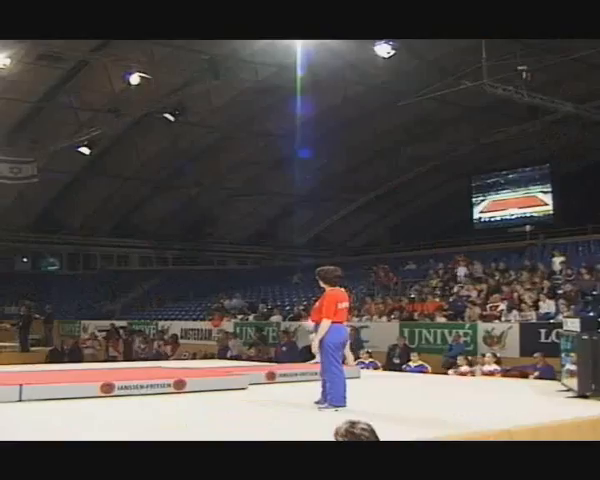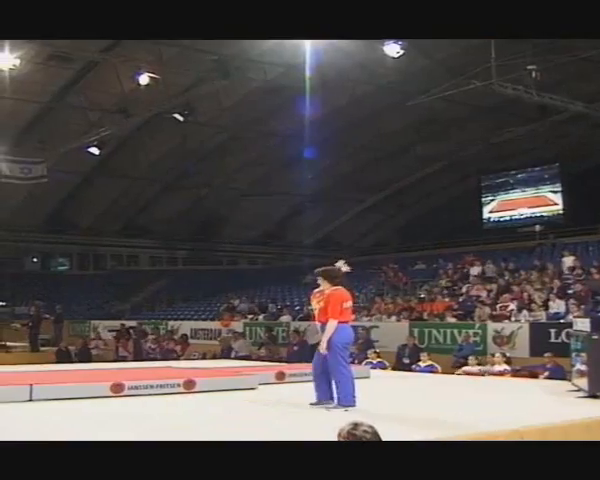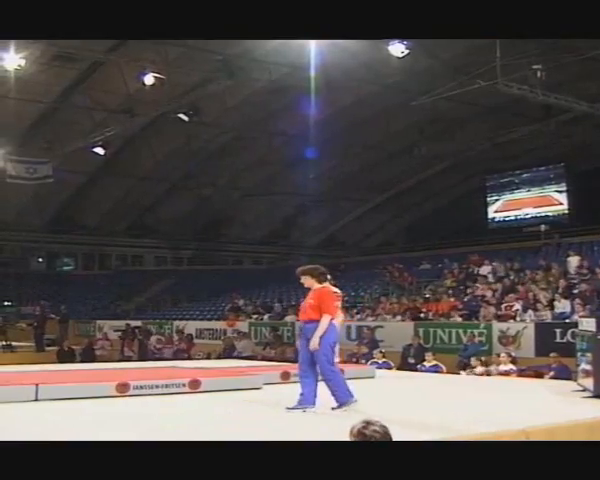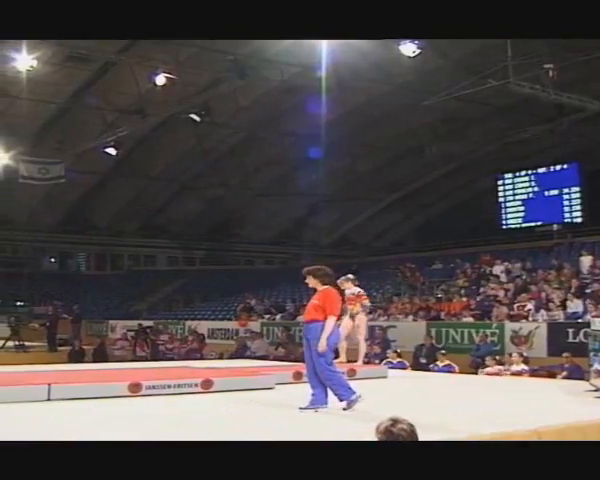
dt=0.7s
person 1, frame 1
left shoulder: (330, 295)
right shoulder: (342, 293)
left elbow: (327, 320)
left wrist: (316, 339)
left hip: (331, 333)
right hip: (340, 331)
left knee: (332, 368)
right knee: (330, 368)
left ankle: (336, 401)
right ankle: (327, 398)
person 1, frame 2
left shoulder: (335, 295)
right shoulder: (341, 292)
left elbow: (333, 320)
left wrist: (324, 340)
left hip: (337, 334)
right hip: (340, 333)
left knee: (339, 368)
right knee: (320, 365)
left ankle: (346, 402)
right ankle: (325, 398)
person 1, frame 3
left shoulder: (325, 292)
right shoulder: (312, 293)
left elbow: (327, 316)
left wrist: (316, 336)
right wrist: (301, 337)
left hip: (322, 332)
right hip: (307, 332)
left knee: (326, 368)
right knee: (305, 368)
left ankle: (345, 398)
right ankle: (307, 401)
person 1, frame 4
left shoulder: (330, 293)
right shoulder: (318, 294)
left elbow: (331, 317)
left wrist: (324, 338)
left hip: (323, 333)
right hip: (311, 333)
left knee: (325, 368)
right knee: (313, 370)
left ankle: (349, 395)
right ankle: (319, 401)
